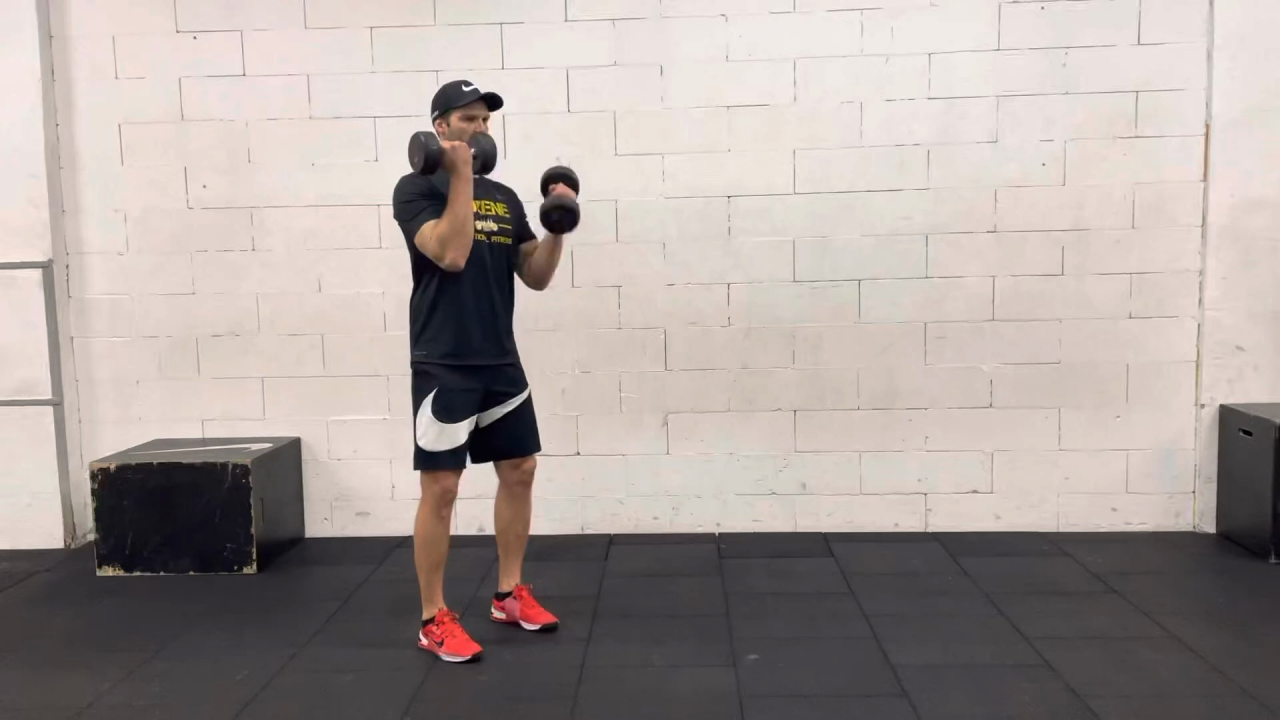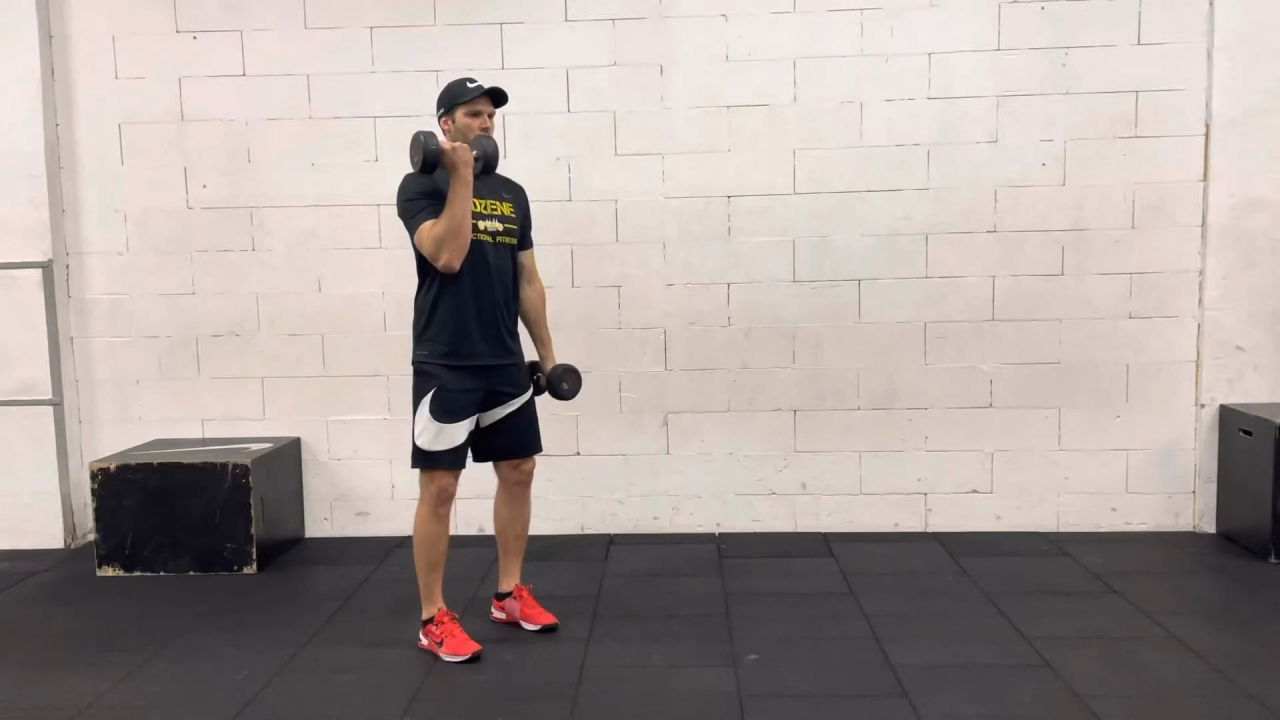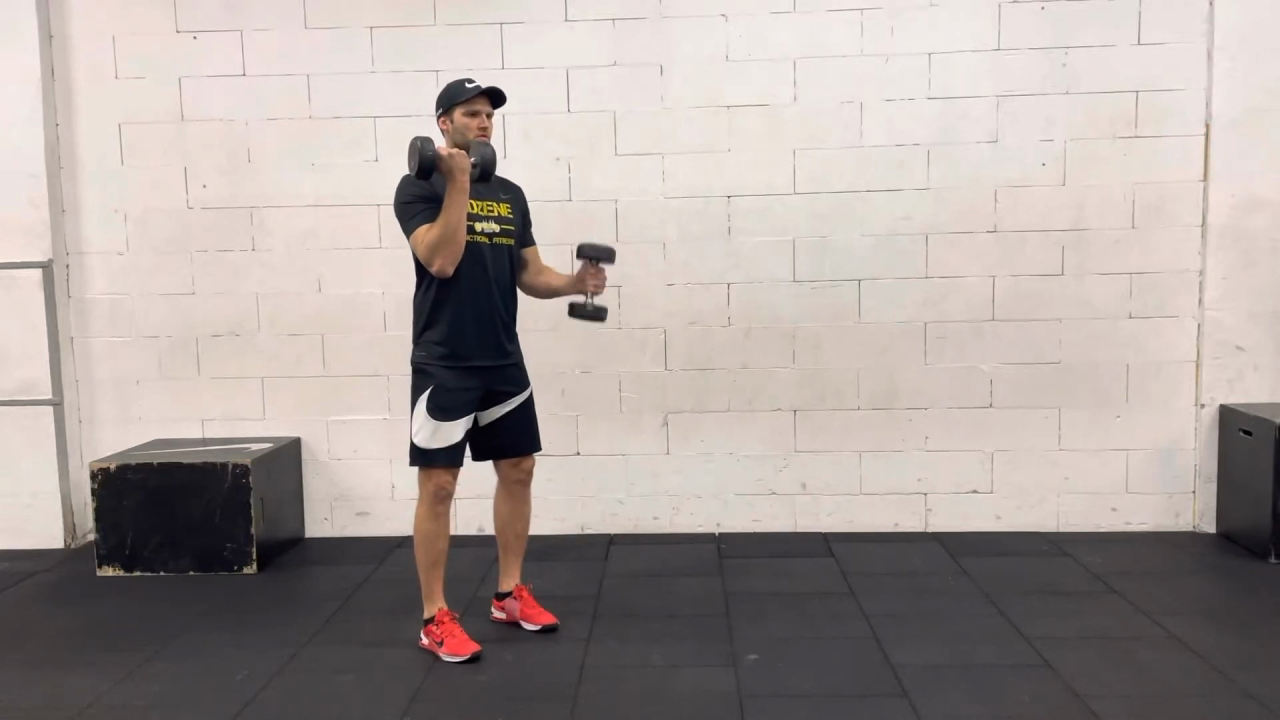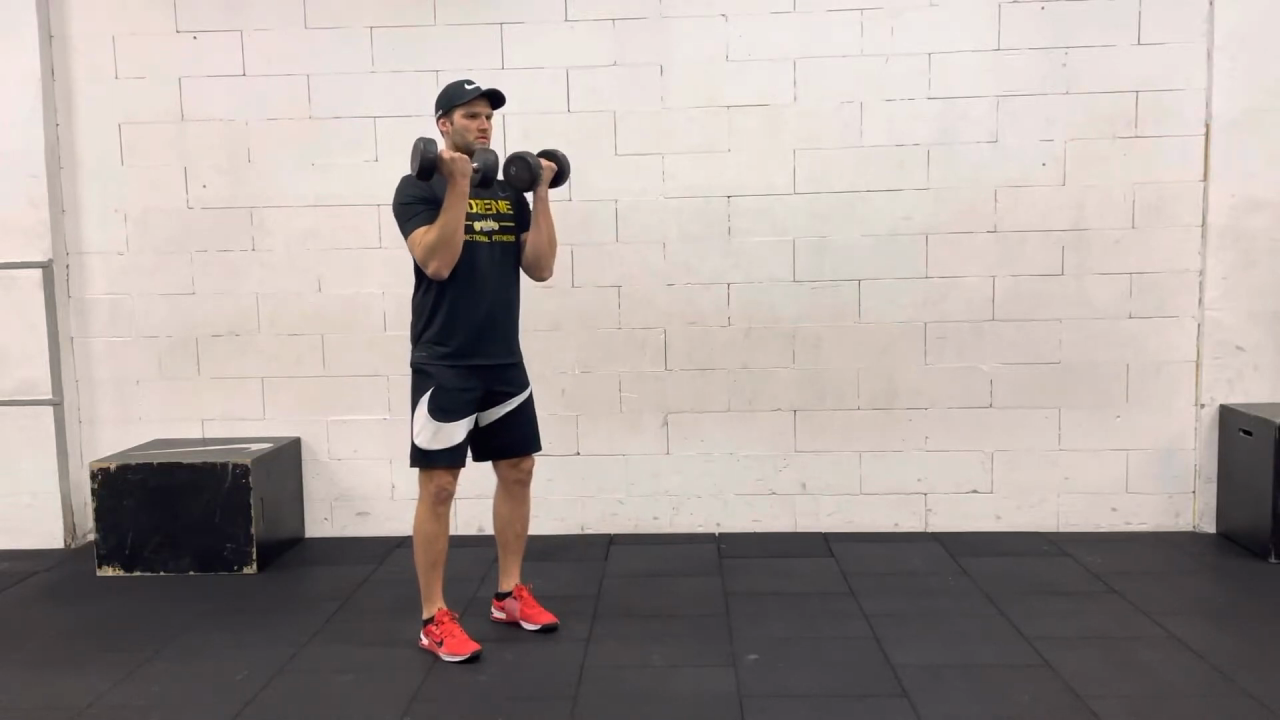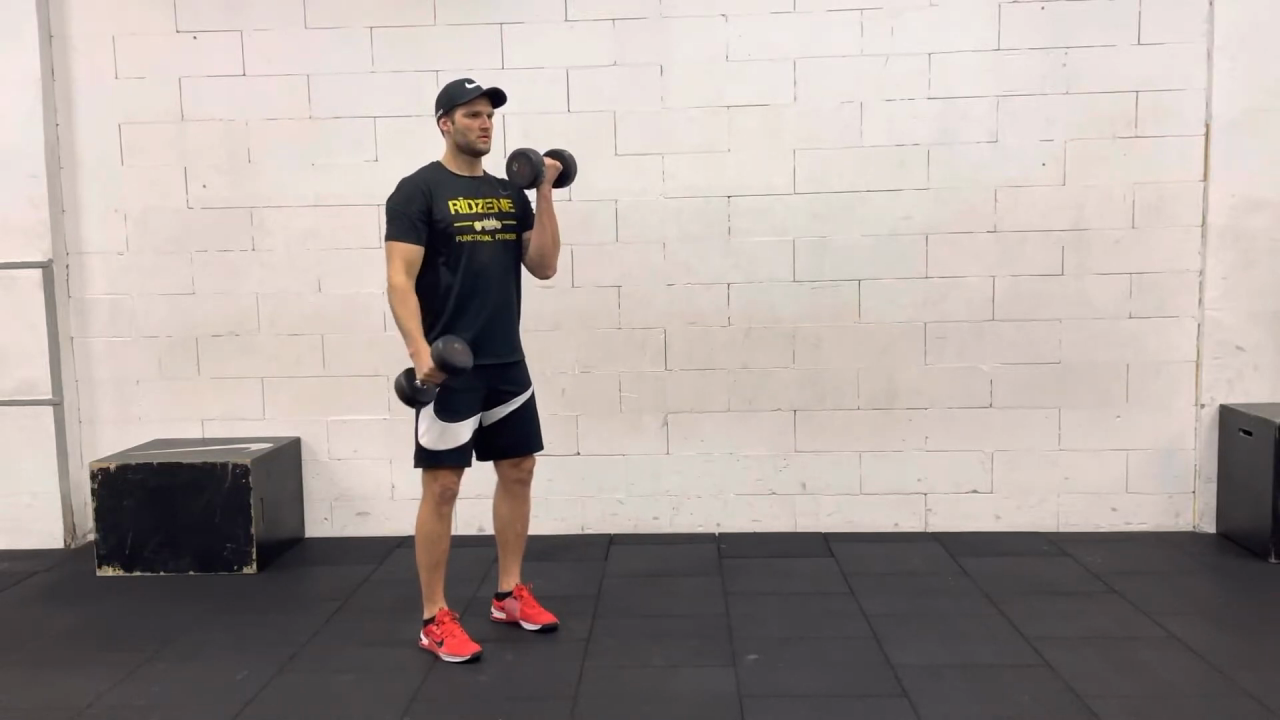
dt=1s
person 1, frame 1
left shoulder: (503, 197)
right shoulder: (419, 188)
left elbow: (536, 274)
right elbow: (451, 254)
left wrist: (559, 226)
right wrist: (460, 175)
left hip: (501, 361)
right hip: (444, 366)
left knee: (519, 470)
right knee: (441, 488)
left ankle: (509, 593)
right ankle: (434, 618)
person 1, frame 2
left shoulder: (511, 193)
right shoulder: (423, 185)
left elbow: (527, 279)
right elbow: (448, 255)
left wrist: (546, 352)
right wrist: (461, 176)
left hip: (504, 361)
right hip: (446, 364)
left knee: (518, 472)
right knee: (439, 487)
left ankle: (509, 593)
right ankle: (434, 618)
person 1, frame 3
left shoulder: (509, 194)
right shoulder: (420, 187)
left elbow: (528, 275)
right elbow: (441, 261)
left wrist: (573, 281)
right wrist: (459, 182)
left hip: (503, 360)
right hip: (445, 364)
left knee: (518, 471)
right knee: (438, 485)
left ankle: (509, 593)
right ankle: (435, 617)
person 1, frame 4
left shoulder: (508, 193)
right shoulder: (420, 188)
left elbow: (540, 267)
right elbow: (437, 263)
left wrist: (540, 193)
right wrist: (457, 185)
left hip: (503, 360)
right hip: (444, 364)
left knee: (517, 472)
right knee: (438, 487)
left ankle: (509, 594)
right ankle: (435, 618)
person 1, frame 5
left shoulder: (509, 192)
right shoulder: (419, 190)
left elbow: (544, 265)
right elbow: (400, 279)
left wrist: (545, 193)
right wrist: (420, 351)
left hip: (506, 361)
right hip: (452, 367)
left knee: (518, 472)
right knee: (442, 487)
left ankle: (510, 594)
right ankle: (436, 618)
